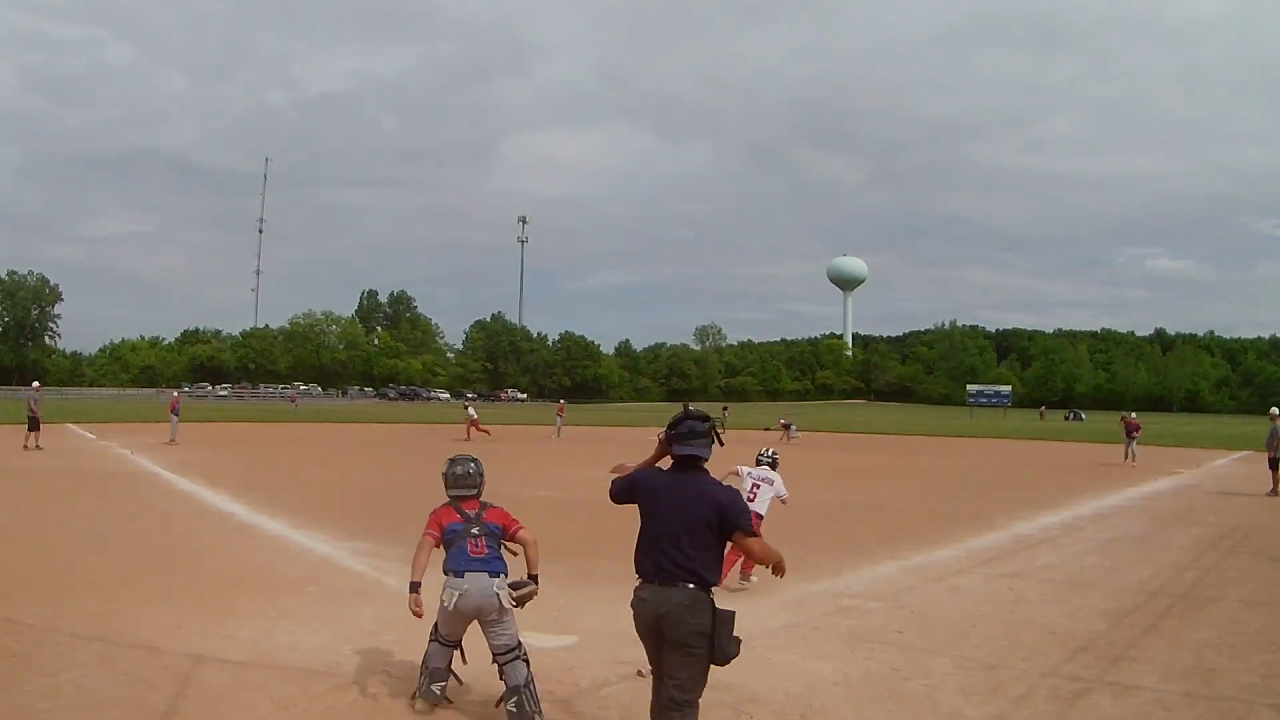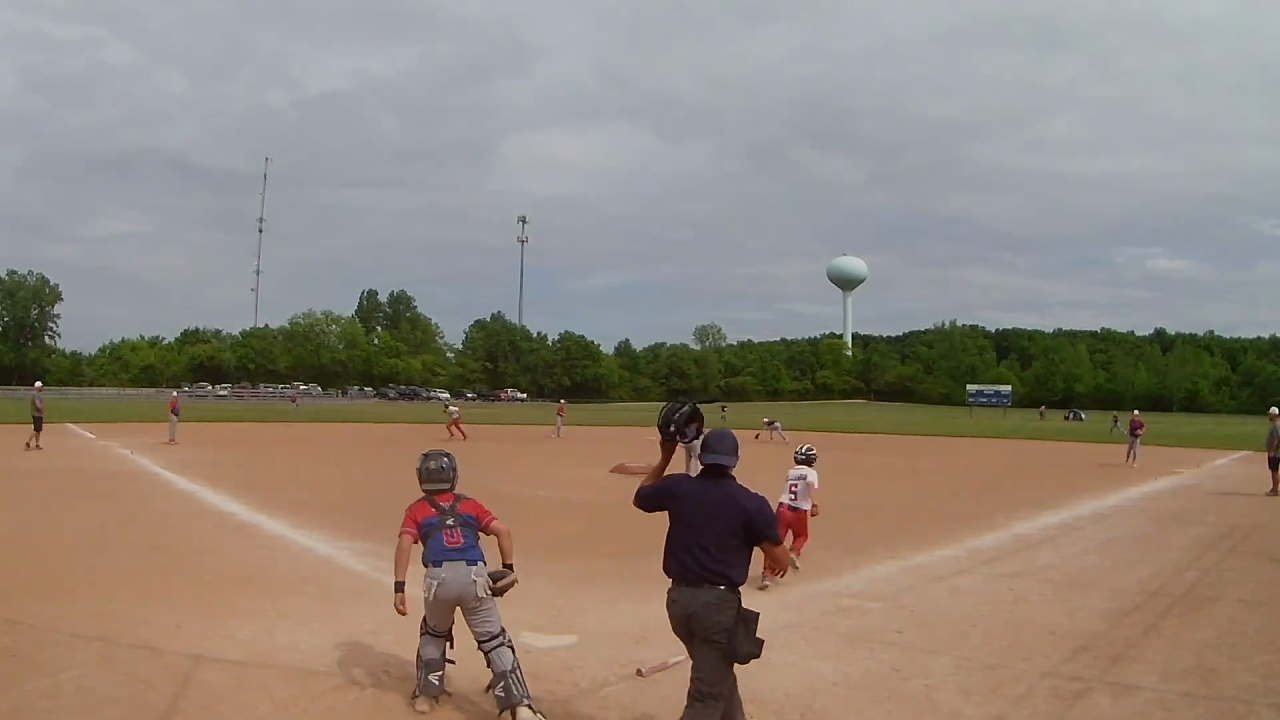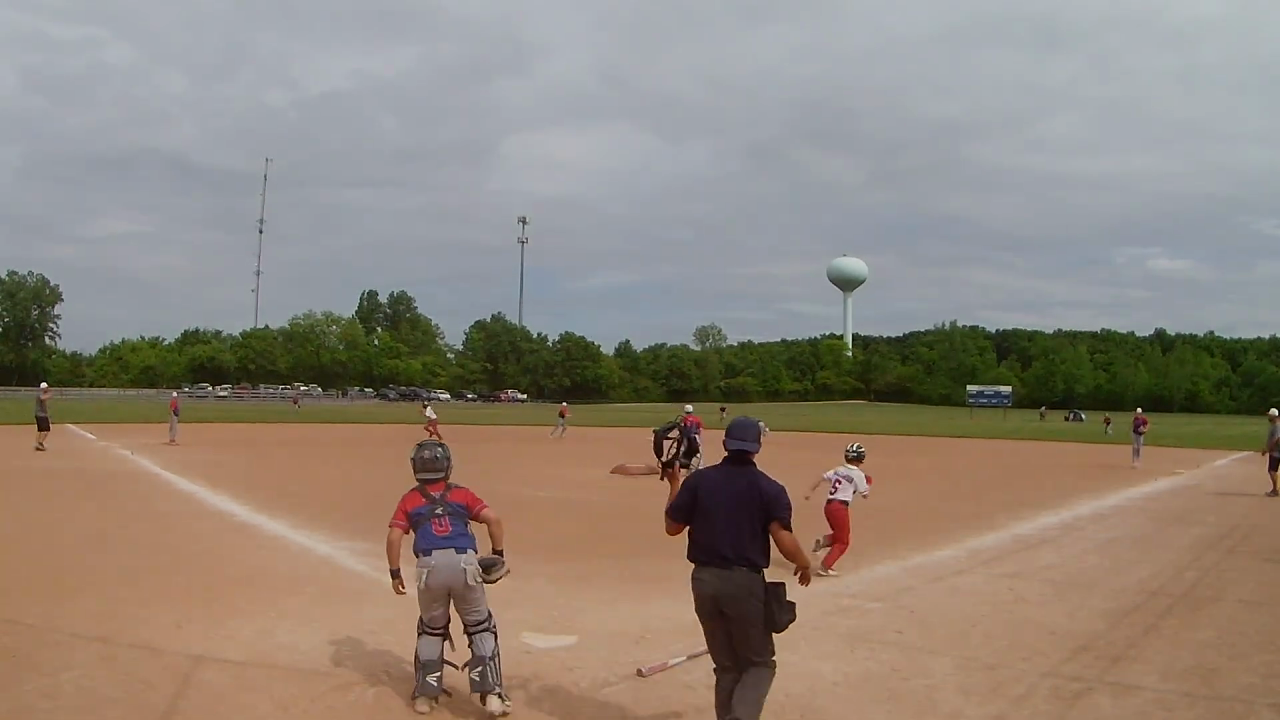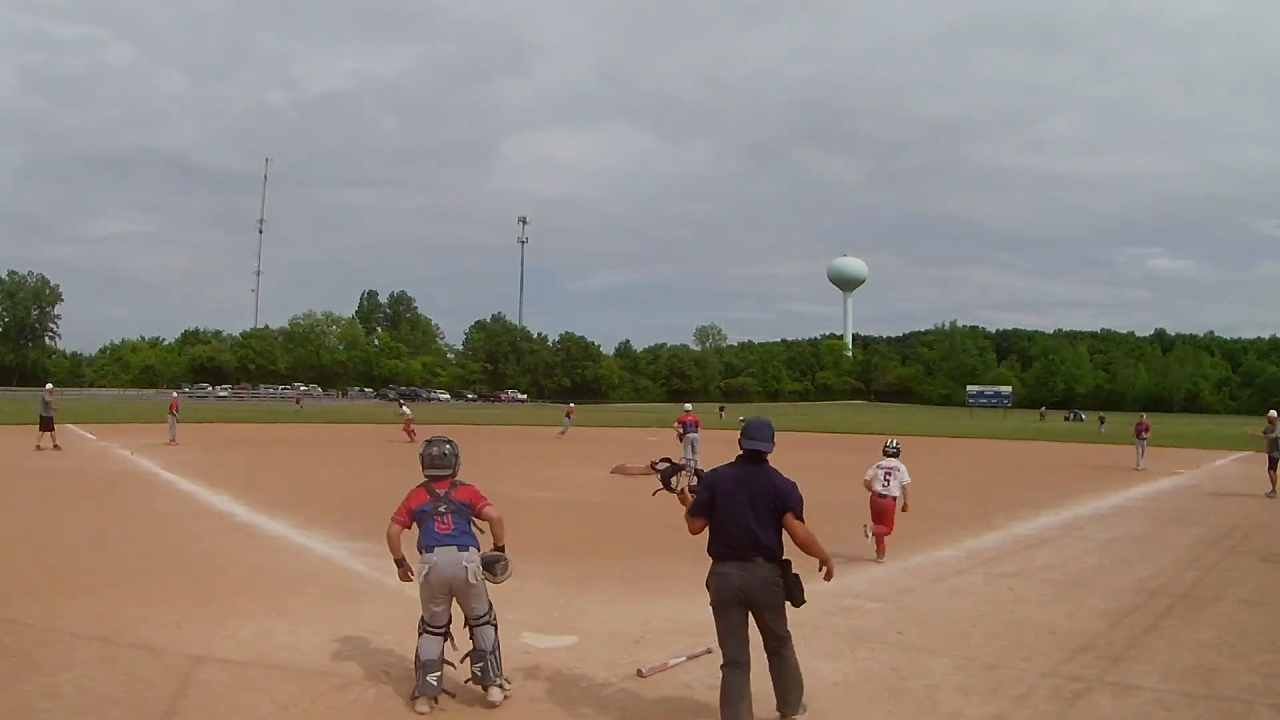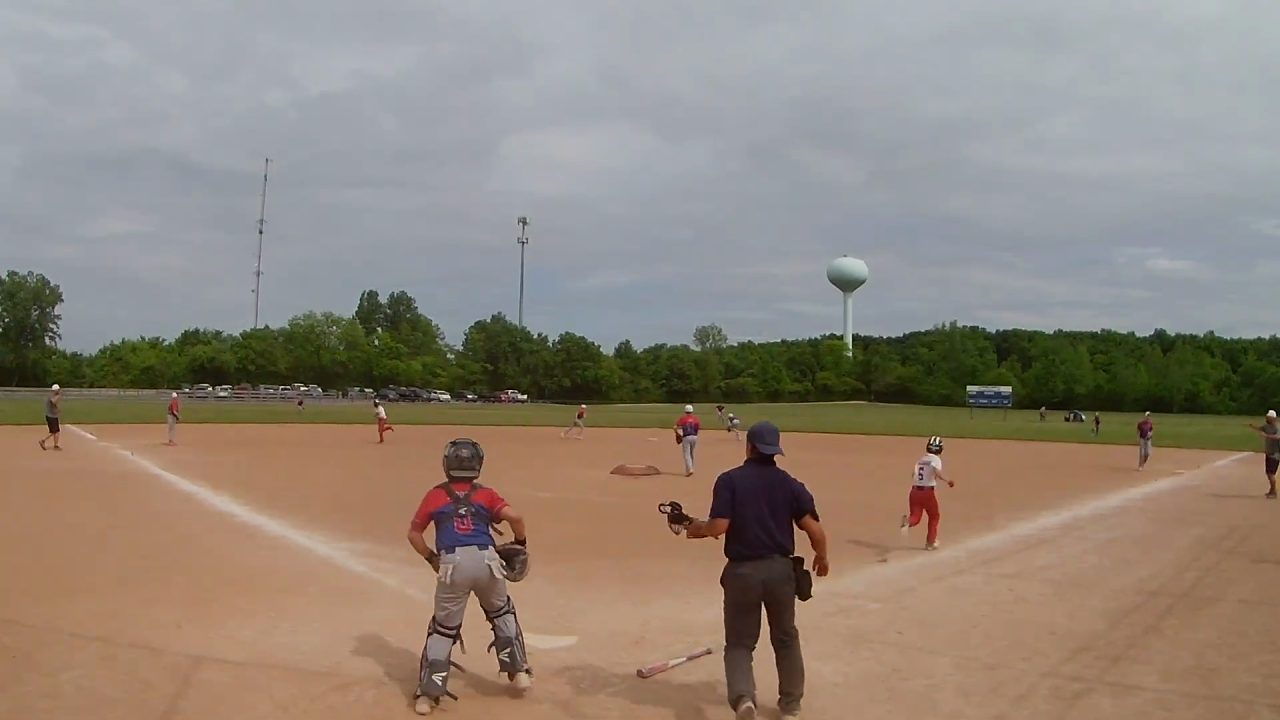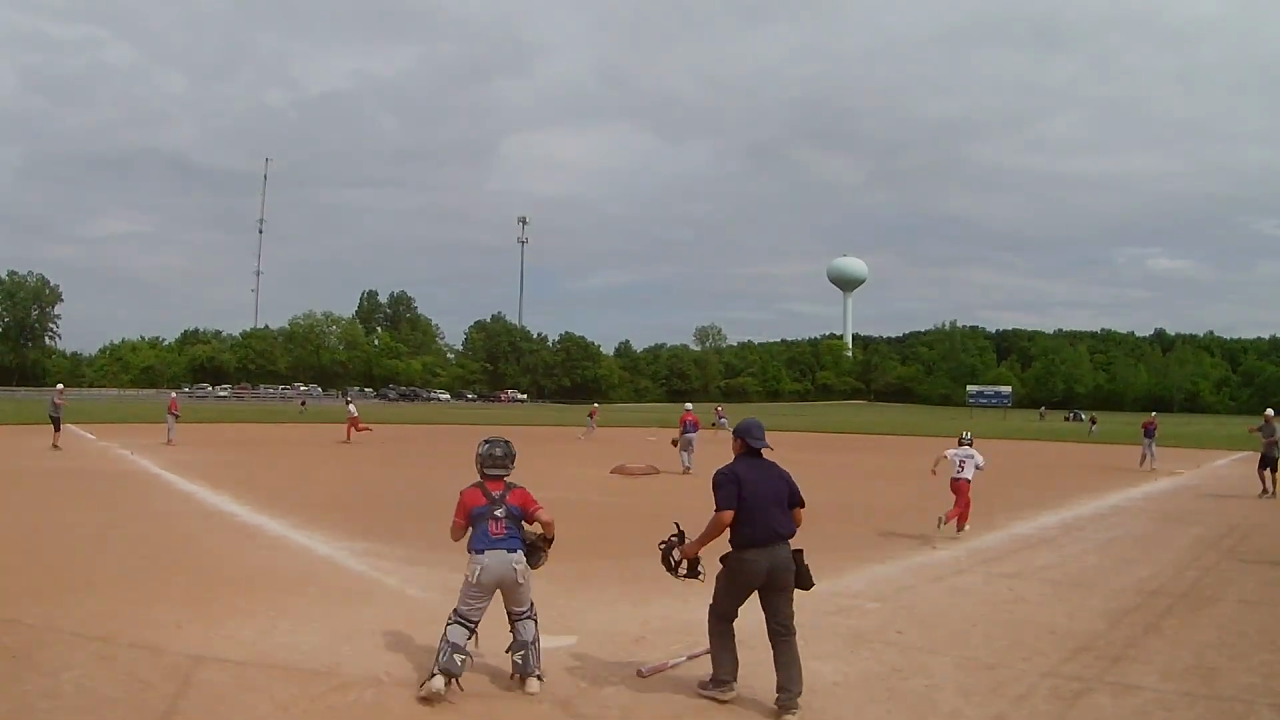
dt=0.2s
person 1, frame 1
left shoulder: (651, 482)
right shoulder: (723, 496)
left elbow: (617, 487)
right elbow: (756, 550)
left wrist: (658, 453)
right wrist: (778, 560)
left hip: (647, 597)
right hip: (691, 601)
left knee: (666, 682)
person 1, frame 2
left shoulder: (676, 486)
right shoulder: (751, 503)
left elbow: (640, 499)
right elbow: (778, 557)
left wrist: (665, 459)
right wrist: (786, 561)
left hip: (679, 597)
right hip: (719, 601)
left knee: (717, 674)
right knee: (708, 695)
person 1, frame 3
left shoulder: (699, 479)
right shoulder: (769, 488)
left elbow: (672, 528)
right elbow: (784, 542)
left wrist: (674, 486)
right wrist: (805, 564)
left hip: (705, 579)
right hip: (746, 582)
left knee: (726, 663)
right knee: (759, 663)
person 1, frame 4
left shoulder: (714, 478)
right shoulder: (781, 484)
left elbow: (695, 526)
right elbow: (797, 531)
left wrist: (687, 502)
right wrist: (825, 558)
left hip: (725, 574)
right hip: (765, 573)
left knee: (734, 659)
right knee: (779, 644)
person 1, frame 5
left shoulder: (730, 479)
right shoulder: (791, 484)
left elbow: (719, 526)
right elbow: (814, 531)
left wrist: (694, 527)
right wrist: (822, 557)
left hip: (743, 570)
right hip: (780, 568)
left knee: (739, 644)
right knee: (785, 638)
person 1, frame 6
left shoulder: (728, 473)
right shoulder: (779, 473)
left elbow: (724, 518)
right elbow: (798, 517)
left wrist: (695, 546)
left hip: (747, 558)
right hip: (782, 556)
left knee: (721, 616)
right knee: (783, 630)
left ankle: (723, 683)
person 2, frame 1
left shoulder: (440, 514)
right shoulder: (494, 513)
left elbow: (425, 547)
right elbow: (528, 540)
left wrist: (414, 590)
right wrist: (532, 580)
left hip: (459, 589)
right hip: (496, 589)
left knee: (442, 640)
right knee: (512, 655)
left ankle: (428, 696)
person 2, frame 2
left shoulder: (417, 509)
right shoulder: (470, 504)
left elbow: (404, 545)
right elbow: (502, 531)
left wrist: (399, 588)
right wrist: (508, 569)
left hip: (438, 578)
right hip: (474, 577)
left knee: (434, 632)
right knee: (495, 641)
left ankle: (427, 695)
person 2, frame 3
left shoulder: (410, 499)
right shoulder: (462, 494)
left elbow: (393, 537)
right elbow: (492, 518)
left wrist: (395, 574)
right wrist: (498, 555)
left hip: (430, 567)
right hip: (465, 564)
left knee: (432, 630)
right knee: (480, 627)
left ankle: (425, 695)
right ankle: (490, 693)
person 2, frame 4
left shoulder: (416, 494)
right shoulder: (467, 491)
left elbow: (393, 531)
right elbow: (494, 516)
left wrist: (401, 563)
right wrist: (499, 550)
left hip: (431, 564)
right hip: (466, 561)
left knee: (432, 628)
right knee: (483, 621)
left ankle: (425, 695)
right ankle: (492, 685)
person 2, frame 5
left shoulder: (435, 495)
right shoulder: (486, 494)
left elbow: (414, 535)
right elbow: (514, 518)
left wrist: (433, 558)
right wrist: (520, 543)
left hip: (453, 563)
right hip: (486, 560)
left knee: (442, 629)
right knee: (502, 612)
left ankle: (426, 695)
right ankle: (519, 673)
person 2, frame 6
left shoulder: (469, 494)
right shoulder: (519, 493)
left elbow: (455, 534)
right elbow: (547, 520)
right wrist: (547, 541)
left hip: (482, 563)
right hip: (515, 562)
left knee: (461, 621)
right knee: (523, 616)
left ankle: (440, 677)
right ankle: (529, 677)
